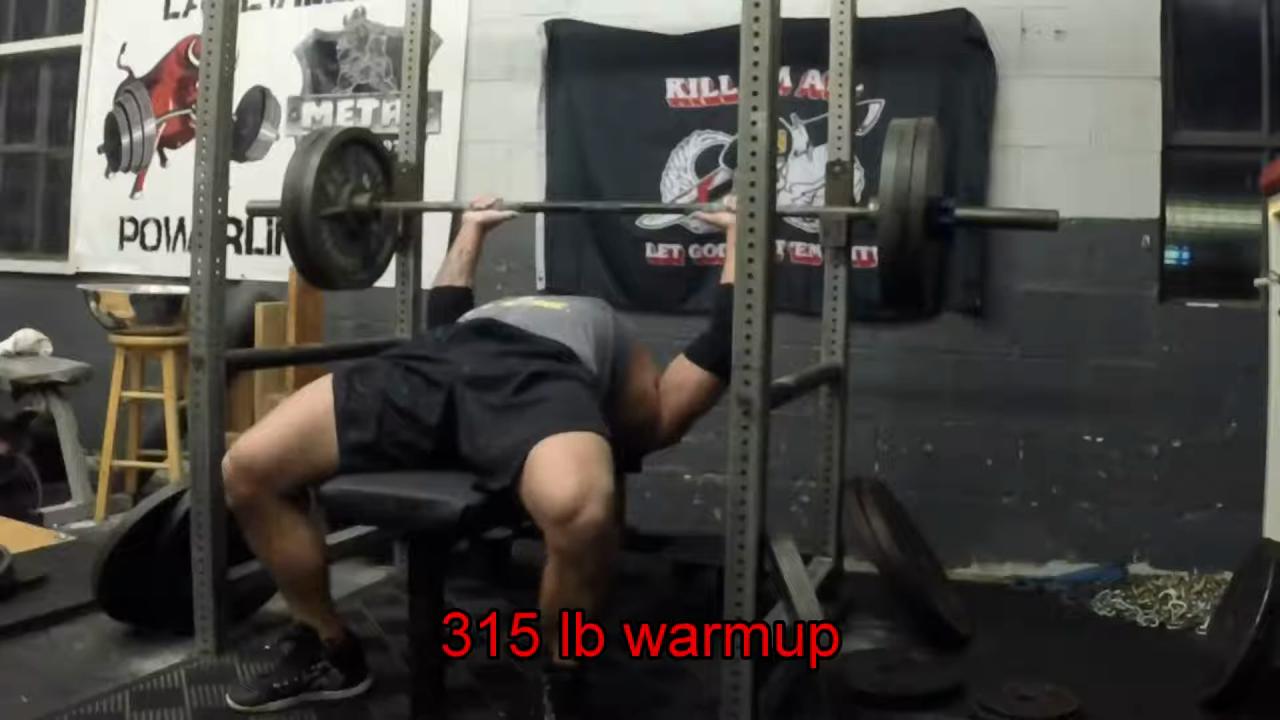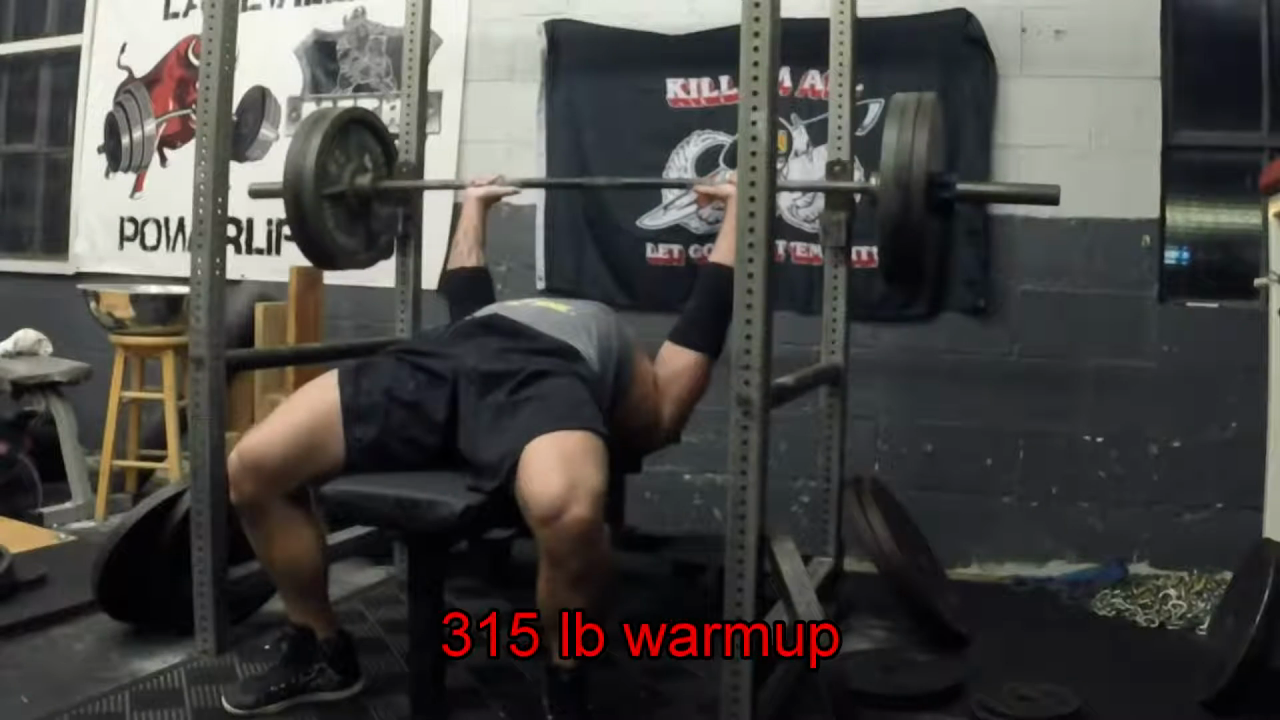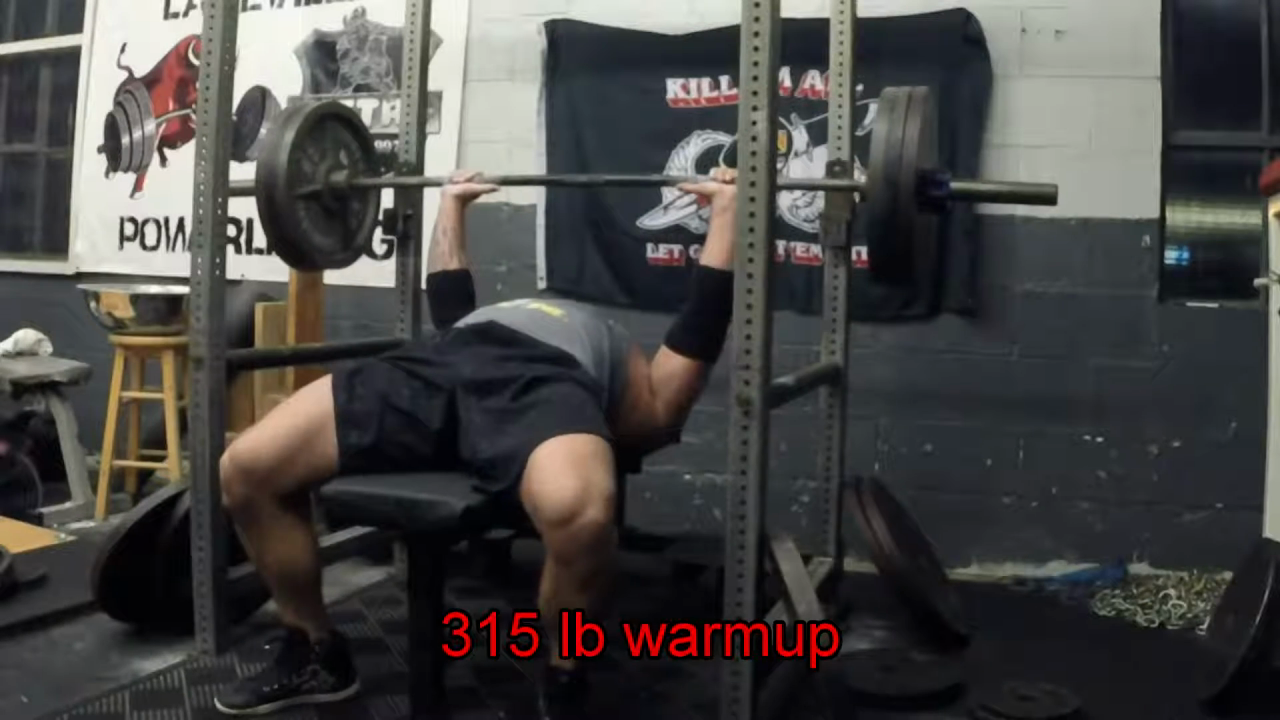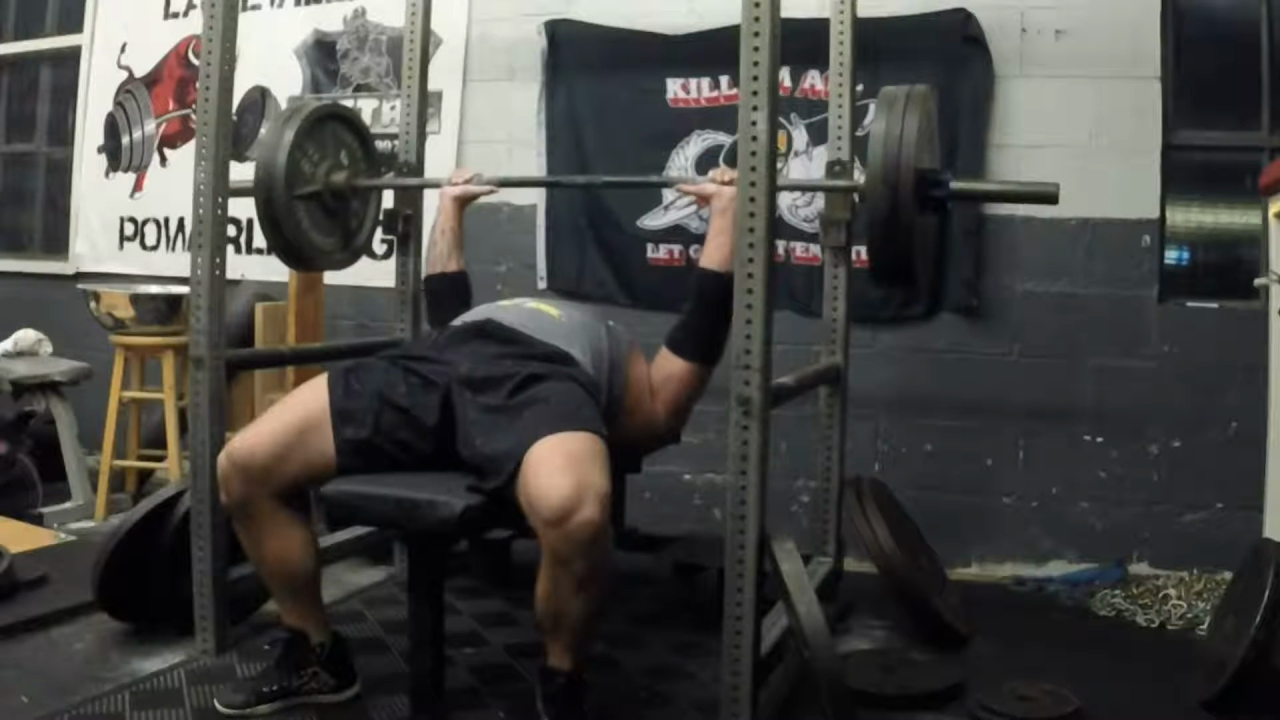
dt=1s
person 1, frame 1
left shoulder: (648, 405)
left elbow: (723, 344)
right elbow: (445, 317)
left wrist: (737, 236)
right wrist: (471, 229)
left knee: (578, 508)
right knee: (248, 468)
right ankle: (327, 651)
person 1, frame 2
left shoulder: (648, 403)
left elbow: (708, 316)
right elbow: (464, 295)
left wrist: (736, 208)
right wrist: (474, 205)
left knee: (567, 510)
right knee: (253, 467)
right ankle: (319, 651)
person 1, frame 3
left shoulder: (646, 400)
left elbow: (704, 321)
right elbow: (449, 301)
left wrist: (725, 207)
right wrist: (451, 203)
left knee: (579, 512)
right knee: (245, 469)
right ankle: (314, 653)
person 1, frame 4
left shoulder: (645, 398)
left elbow: (704, 329)
right elbow: (445, 302)
left wrist: (724, 210)
right wrist: (449, 206)
left knee: (575, 513)
right knee: (242, 467)
right ankle: (314, 655)
